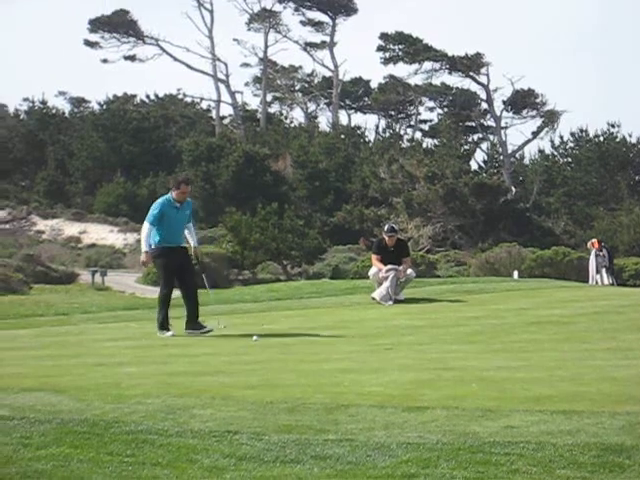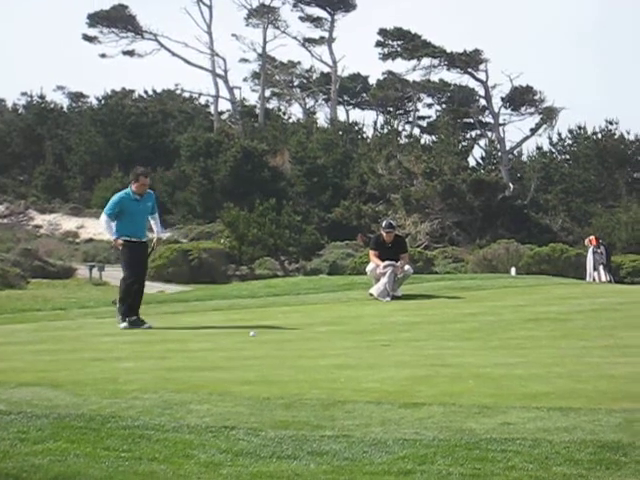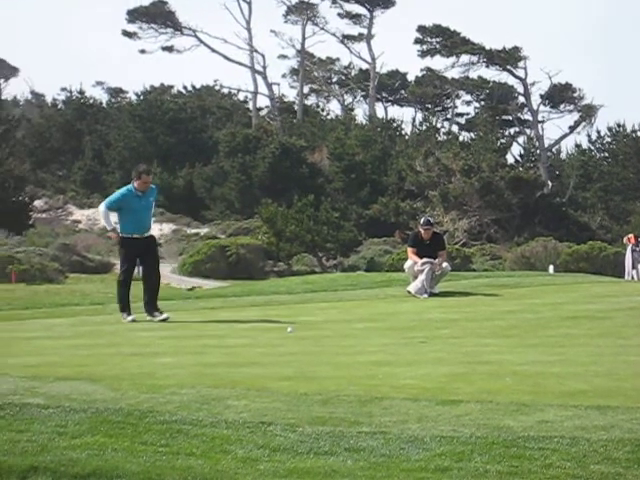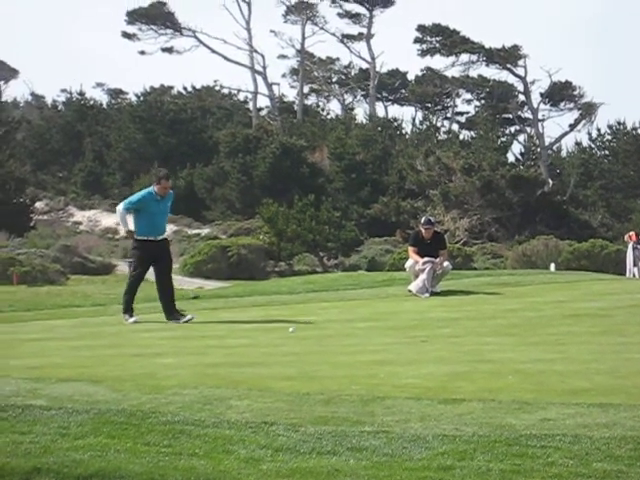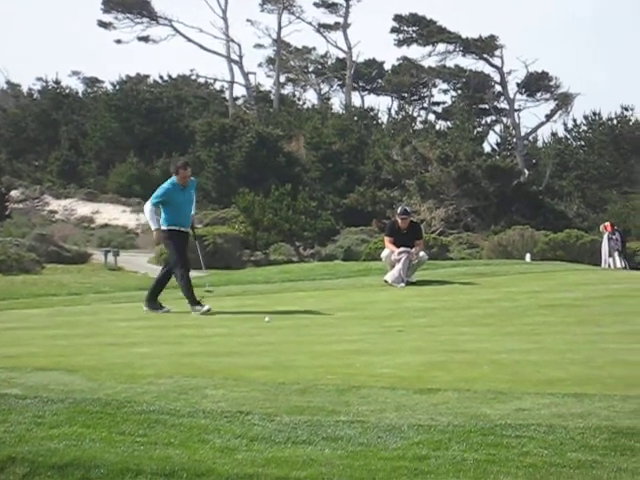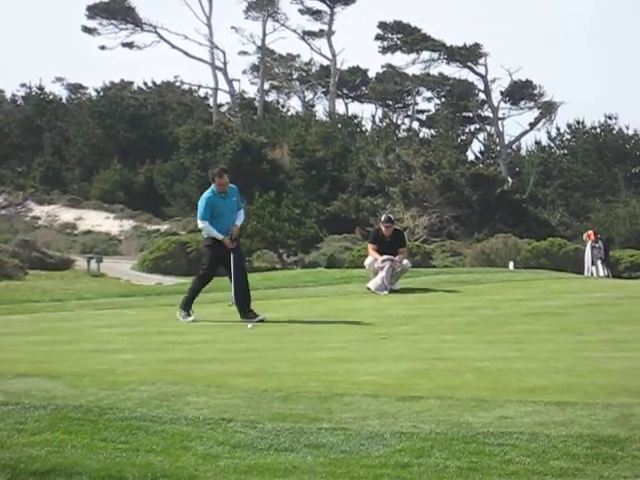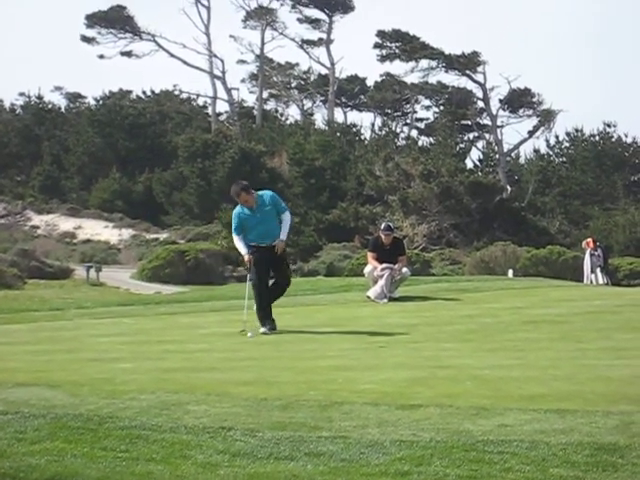
dt=0.7s
person 1, frame 1
left shoulder: (188, 204)
right shoulder: (161, 205)
right elbow: (146, 228)
left wrist: (195, 244)
right wrist: (145, 251)
left hip: (181, 249)
right hip: (163, 251)
left knee: (191, 285)
right knee: (167, 288)
left ankle: (193, 323)
right ankle: (163, 326)
person 1, frame 2
left shoulder: (150, 196)
right shoulder: (120, 198)
left elbow: (154, 215)
right elbow: (104, 219)
left wrist: (158, 234)
right wrist: (114, 238)
left hip: (142, 243)
right hip: (126, 244)
left knee: (139, 280)
right knee: (129, 278)
left ankle: (132, 316)
right ankle: (122, 315)
person 1, frame 3
left shoulder: (153, 191)
right shoulder: (123, 195)
right elbow: (103, 208)
right wrist: (111, 228)
left hip: (147, 238)
right hip: (128, 240)
left knee: (152, 274)
right knee: (126, 276)
left ankle: (151, 309)
right ankle: (125, 311)
person 1, frame 4
left shoulder: (170, 195)
right shoulder: (142, 197)
right elbow: (121, 208)
right wrist: (127, 229)
left hip: (161, 241)
right hip: (143, 243)
left knee: (165, 277)
right knee: (136, 278)
left ankle: (172, 313)
right ankle: (127, 311)
person 1, frame 5
left shoulder: (192, 183)
right shoulder: (166, 189)
right elbow: (148, 207)
right wrist: (155, 229)
left hip: (184, 232)
right hip: (171, 232)
left knee: (170, 267)
right knee: (181, 267)
left ankle: (151, 301)
right ankle: (194, 303)
person 1, frame 6
left shoulder: (234, 190)
right shoulder: (207, 198)
left elbow: (240, 210)
right elbow: (203, 225)
left wrist: (237, 225)
right wrist: (222, 238)
left hip: (230, 240)
right hip: (214, 241)
left knee: (240, 274)
right knee: (204, 276)
left ankle: (246, 312)
right ankle: (184, 308)
person 1, frame 7
left shoulder: (270, 197)
right shoulder: (238, 213)
left elbow: (286, 215)
right elbow: (237, 238)
left wrist: (282, 239)
right wrist: (245, 253)
left hip: (277, 246)
right hip: (256, 250)
left knee: (284, 281)
right knee: (260, 286)
left ankle: (263, 307)
right ankle: (267, 322)
